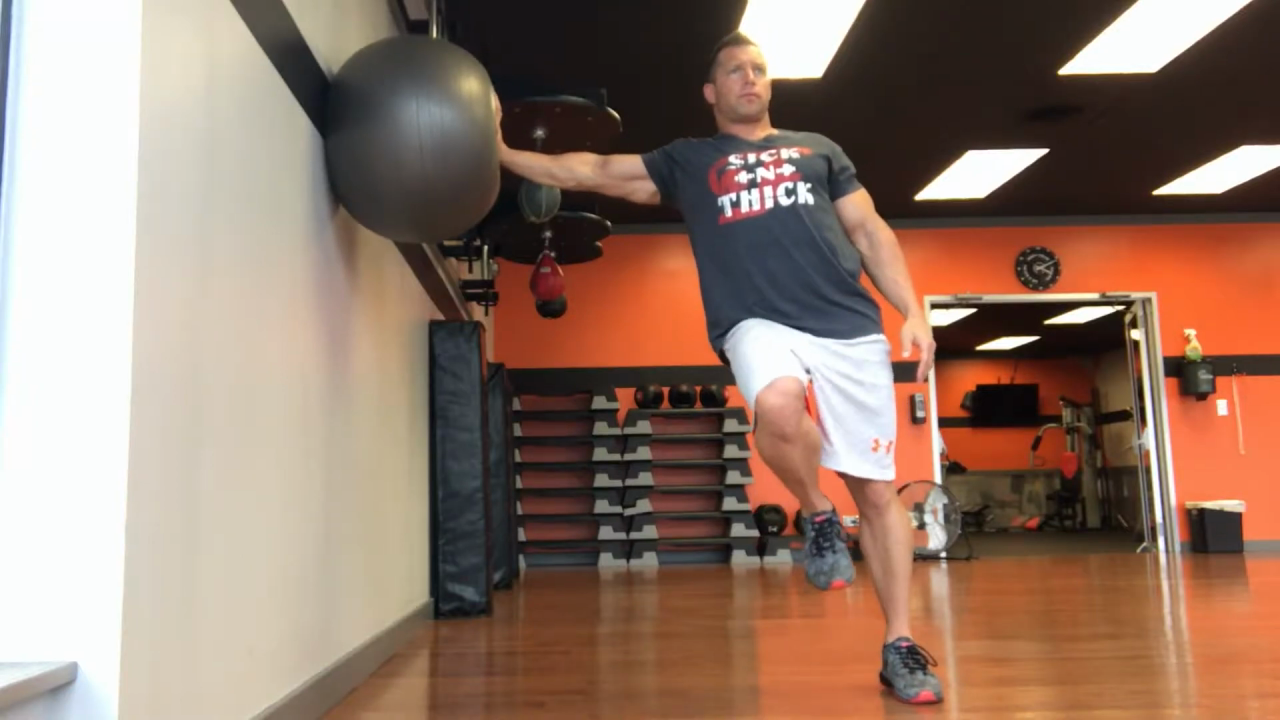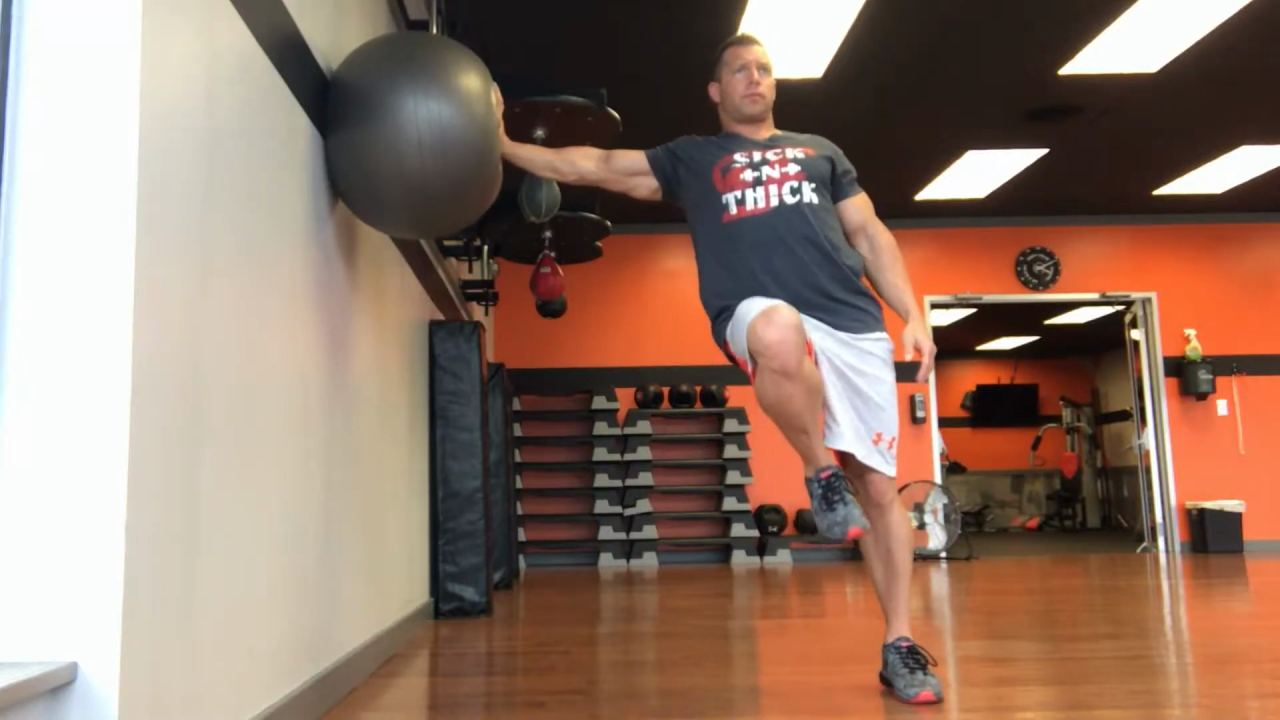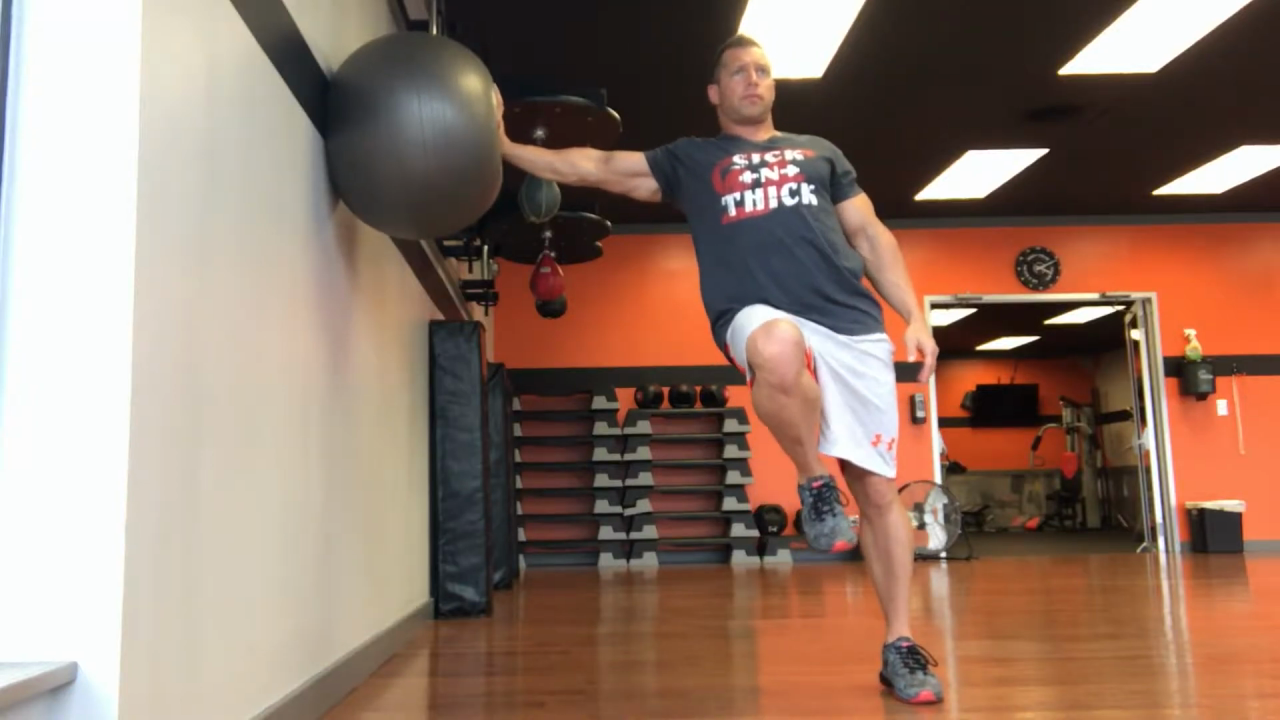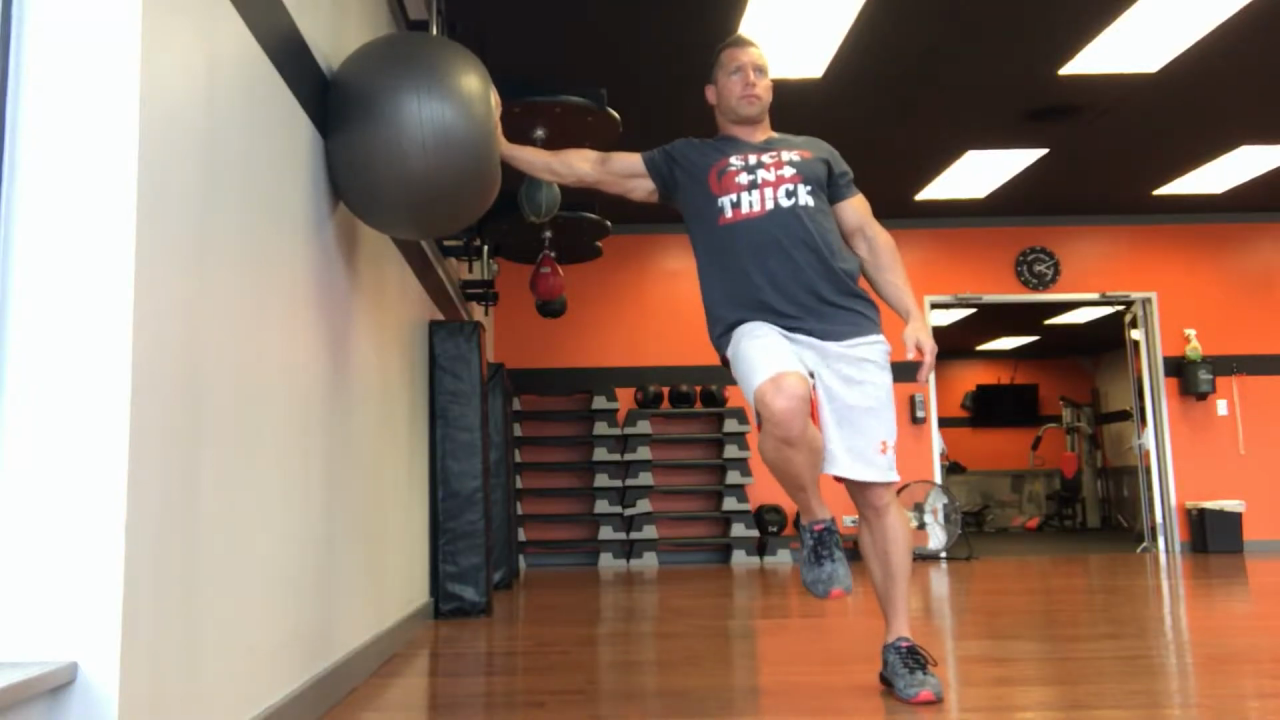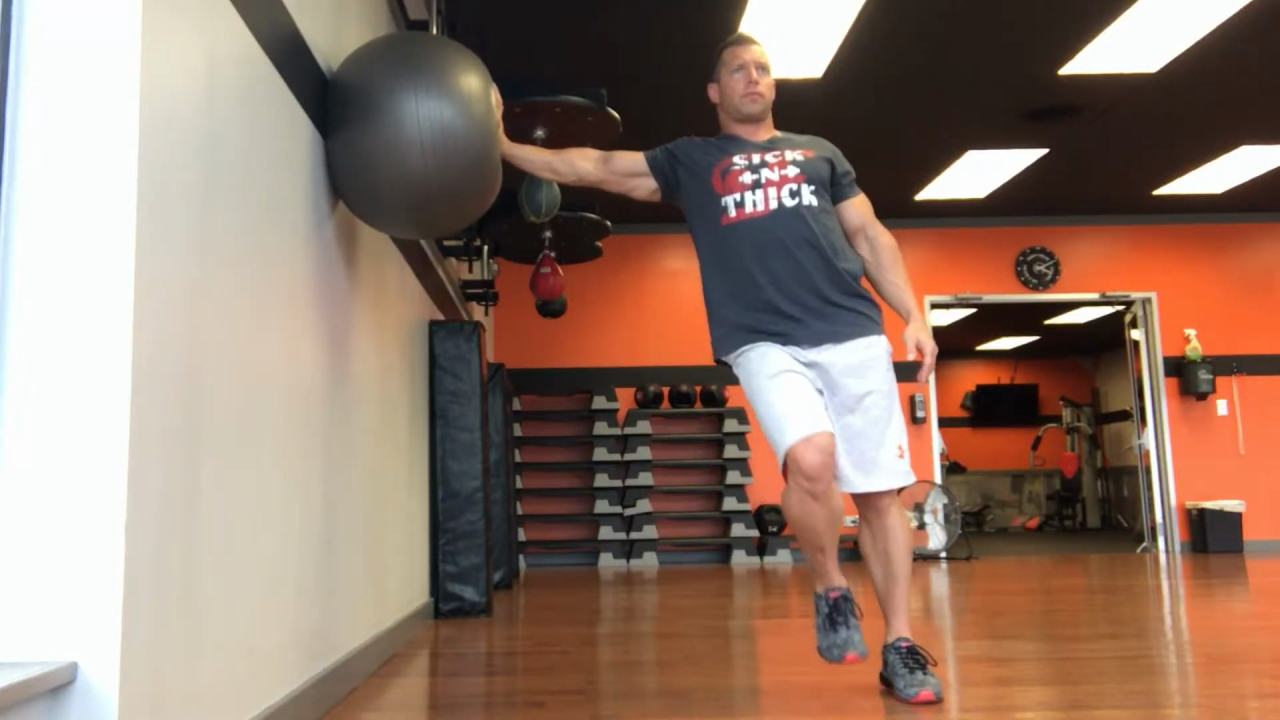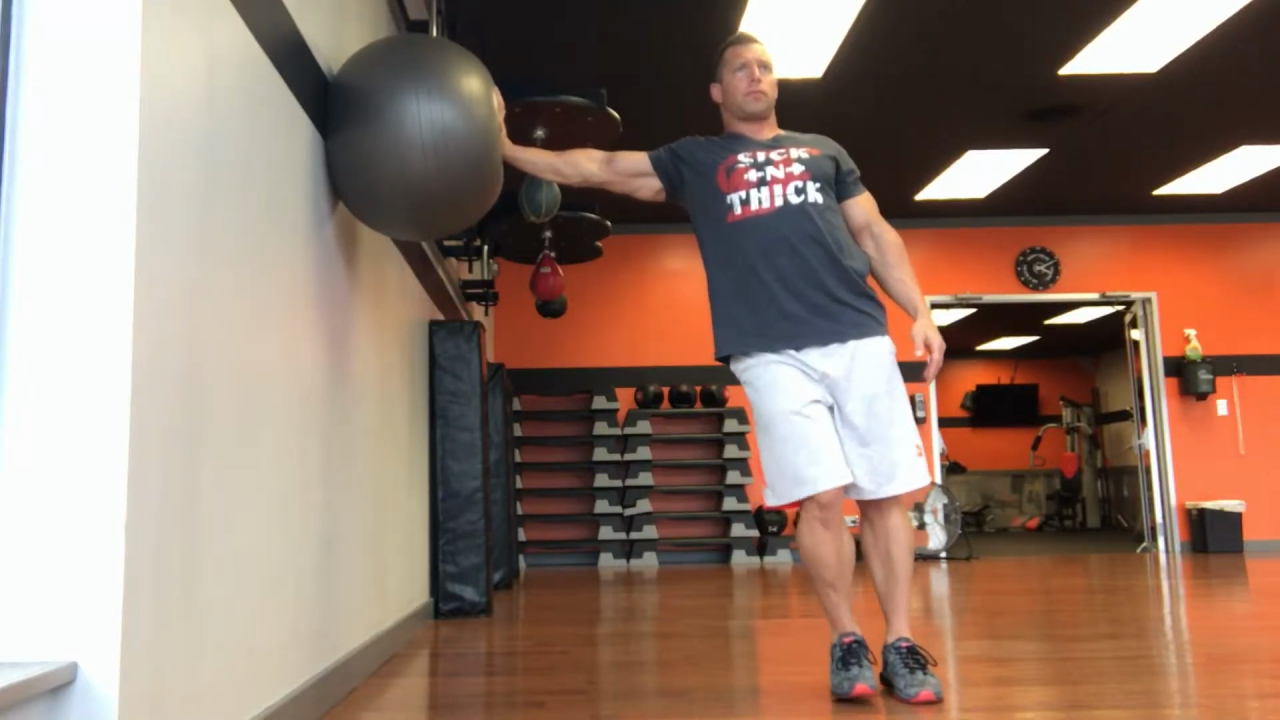
dt=0.4s
person 1, frame 1
left shoulder: (817, 148)
right shoulder: (687, 161)
left elbow: (869, 232)
right elbow: (593, 172)
left wrist: (912, 311)
right wrist: (501, 152)
left hip: (851, 329)
right hip: (759, 326)
left knee: (877, 488)
right knee: (778, 405)
left ankle: (900, 647)
right ankle: (818, 518)
person 1, frame 2
left shoulder: (821, 150)
right shoulder: (691, 158)
left elbow: (870, 236)
right elbow: (595, 166)
left wrist: (913, 316)
right wrist: (503, 145)
left hip: (856, 326)
right hip: (761, 319)
left knee: (879, 486)
right knee: (779, 330)
left ankle: (900, 645)
right ankle: (822, 476)
person 1, frame 3
left shoulder: (819, 151)
right shoulder: (690, 159)
left elbow: (870, 235)
right elbow: (594, 166)
left wrist: (915, 316)
right wrist: (504, 146)
left hip: (856, 328)
right hip: (762, 323)
left knee: (879, 488)
right knee: (778, 345)
left ankle: (900, 647)
right ankle: (814, 486)
person 1, frame 4
left shoulder: (817, 153)
right shoulder: (686, 161)
left elbow: (868, 237)
right elbow: (592, 168)
left wrist: (913, 316)
right wrist: (501, 147)
left hip: (851, 332)
right hip: (760, 329)
left knee: (877, 491)
right knee: (783, 406)
left ankle: (899, 645)
right ankle: (817, 525)
person 1, frame 5
left shoulder: (820, 152)
right shoulder: (690, 160)
left elbow: (869, 237)
right elbow: (596, 167)
left wrist: (913, 316)
right wrist: (504, 146)
left hip: (855, 336)
right hip: (765, 343)
left knee: (880, 492)
right knee: (811, 462)
left ankle: (900, 646)
right ankle: (831, 590)
person 1, frame 6
left shoulder: (824, 150)
right shoulder: (694, 160)
left elbow: (875, 234)
right elbow: (601, 168)
left wrist: (920, 313)
right wrist: (506, 149)
left hip: (859, 339)
right hip: (771, 352)
left knee: (885, 494)
right knee: (823, 497)
left ankle: (900, 645)
right ankle: (847, 642)
